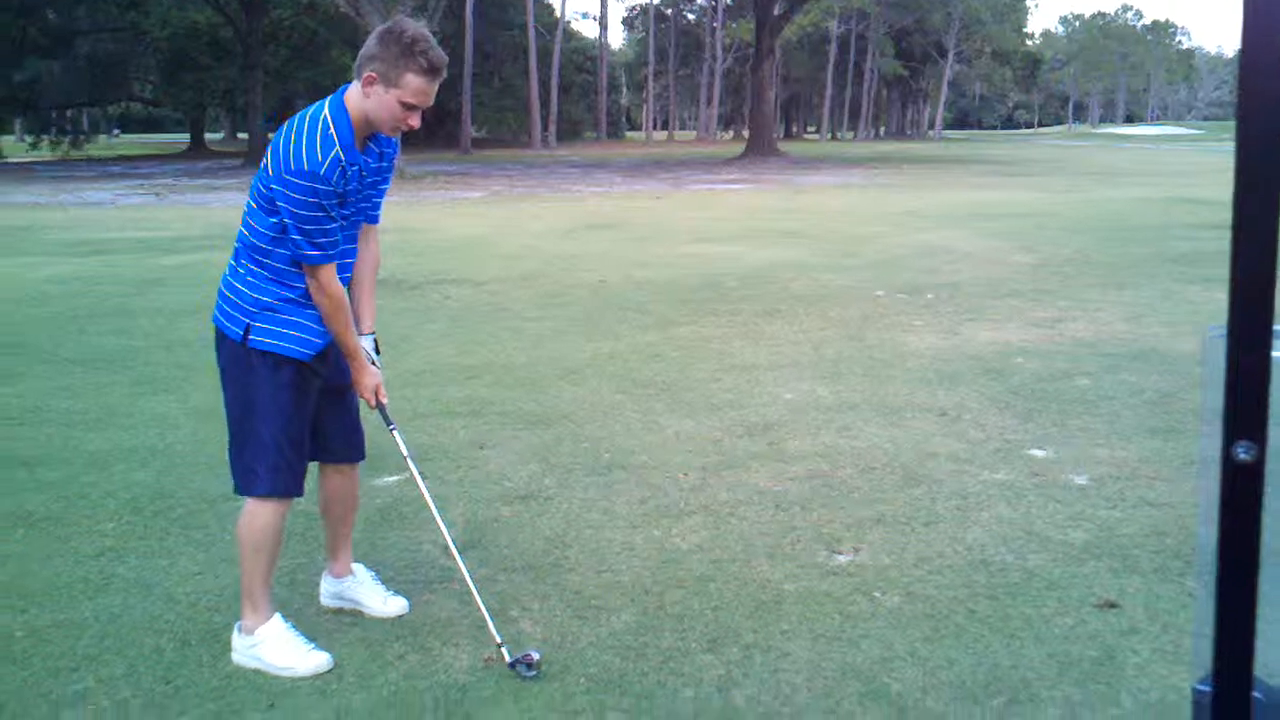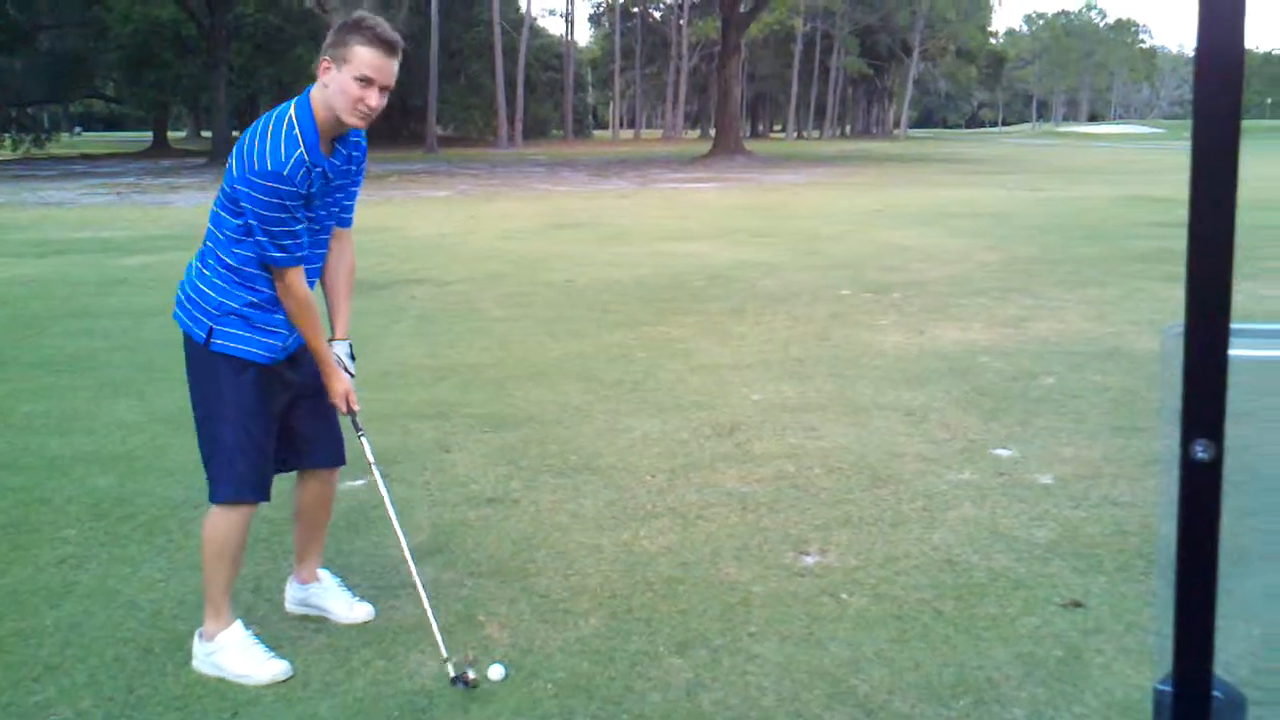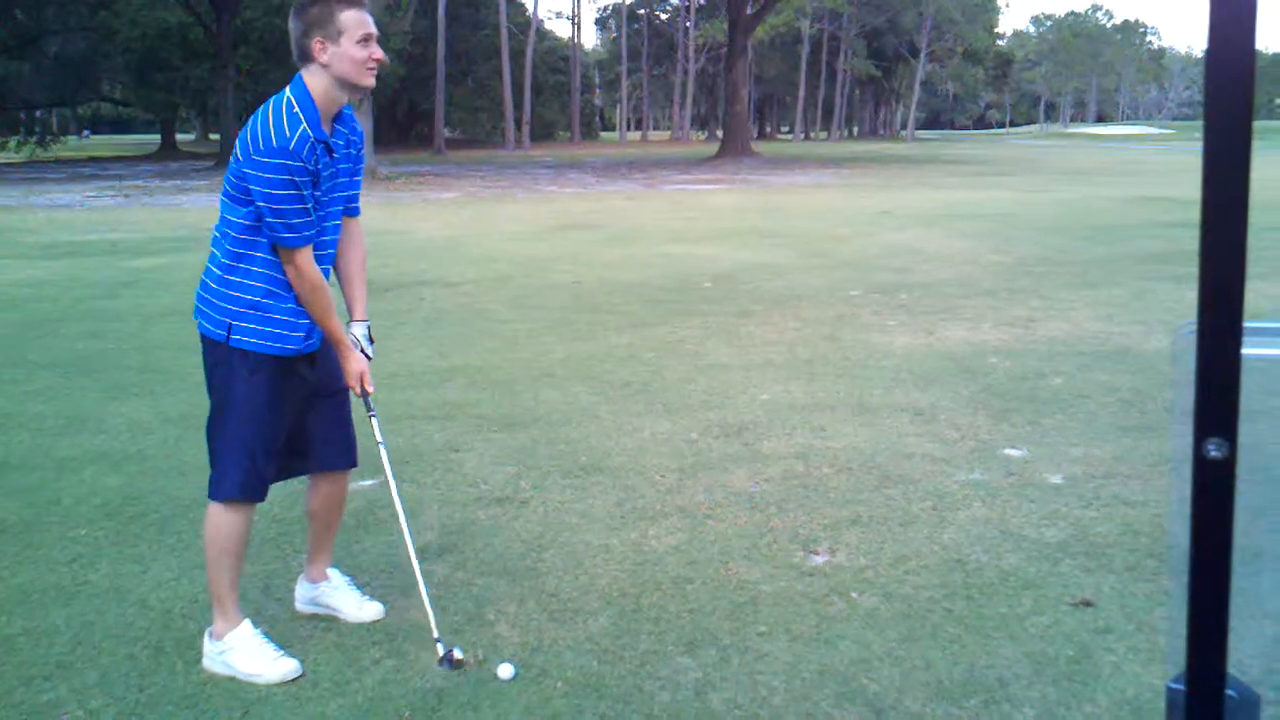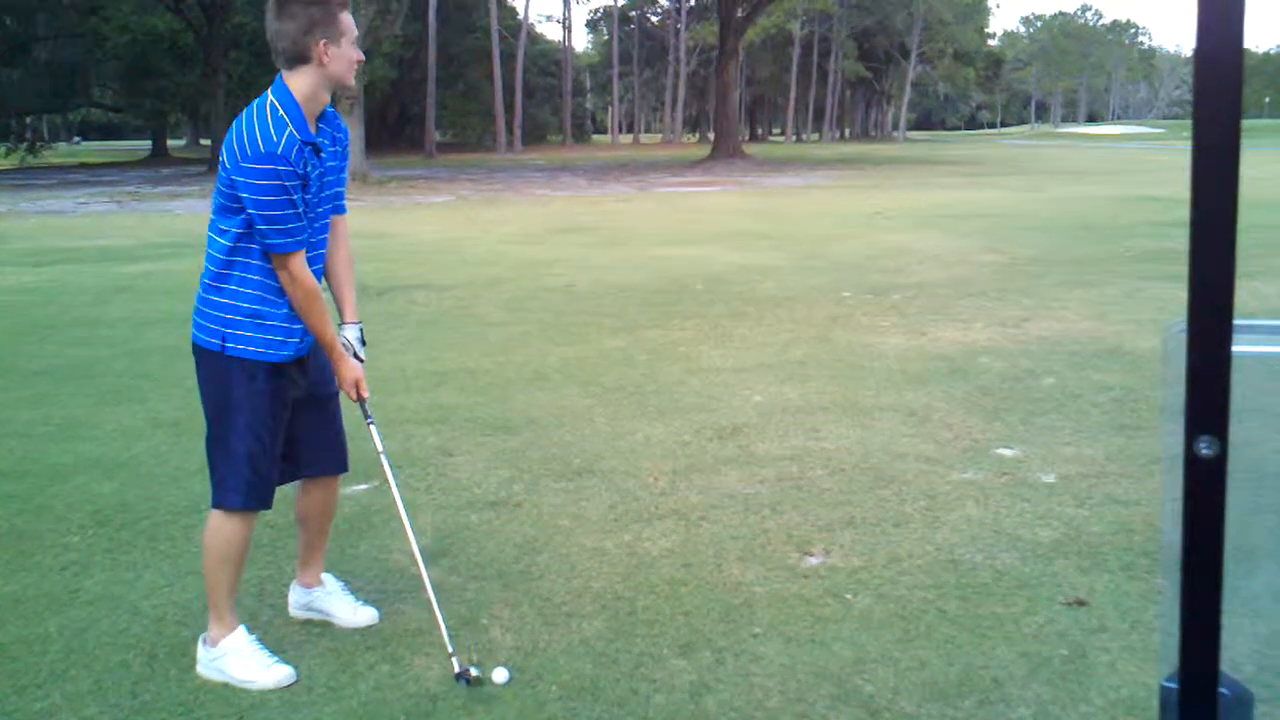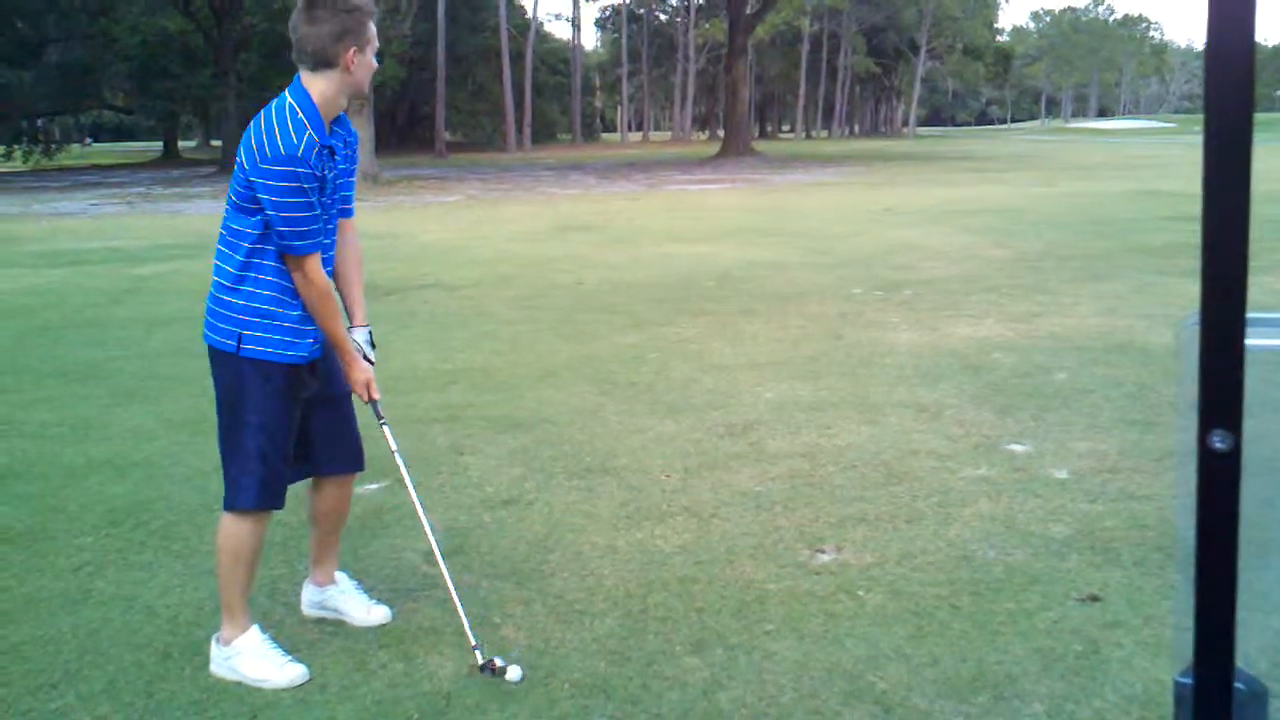
dt=1s
person 1, frame 1
left shoulder: (380, 139)
right shoulder: (309, 155)
right elbow: (322, 278)
left wrist: (368, 338)
right wrist: (357, 362)
left hip: (320, 327)
right hip: (267, 330)
left knee: (342, 454)
right knee: (273, 479)
left ankle: (340, 574)
right ankle: (255, 627)
person 1, frame 2
left shoulder: (350, 143)
right shoulder: (276, 155)
right elbow: (288, 280)
left wrist: (341, 342)
right wrist: (329, 367)
left hip: (288, 329)
right hip: (232, 330)
left knee: (321, 457)
right knee: (238, 485)
left ankle: (307, 580)
right ankle: (216, 633)
person 1, frame 3
left shoulder: (348, 130)
right shoulder: (278, 136)
right elbow: (298, 263)
left wrist: (360, 326)
right wrist: (343, 346)
left hip: (311, 332)
right hip: (251, 332)
left knee: (333, 460)
right knee: (240, 482)
left ankle: (316, 579)
right ankle: (225, 631)
person 1, frame 4
left shoulder: (332, 128)
right shoulder: (264, 142)
right elbow: (292, 270)
left wrist: (353, 328)
right wrist: (338, 354)
left hip: (301, 336)
right hip: (245, 342)
left knee: (323, 465)
right knee: (240, 492)
left ankle: (310, 584)
right ankle: (220, 638)
person 1, frame 5
left shoulder: (341, 133)
right shoulder: (283, 144)
right elbow: (307, 270)
left wrist: (361, 331)
right wrist: (348, 355)
left hip: (311, 339)
right hip: (258, 342)
left knee: (339, 464)
right knee: (253, 493)
left ankle: (323, 584)
right ankle: (233, 637)
